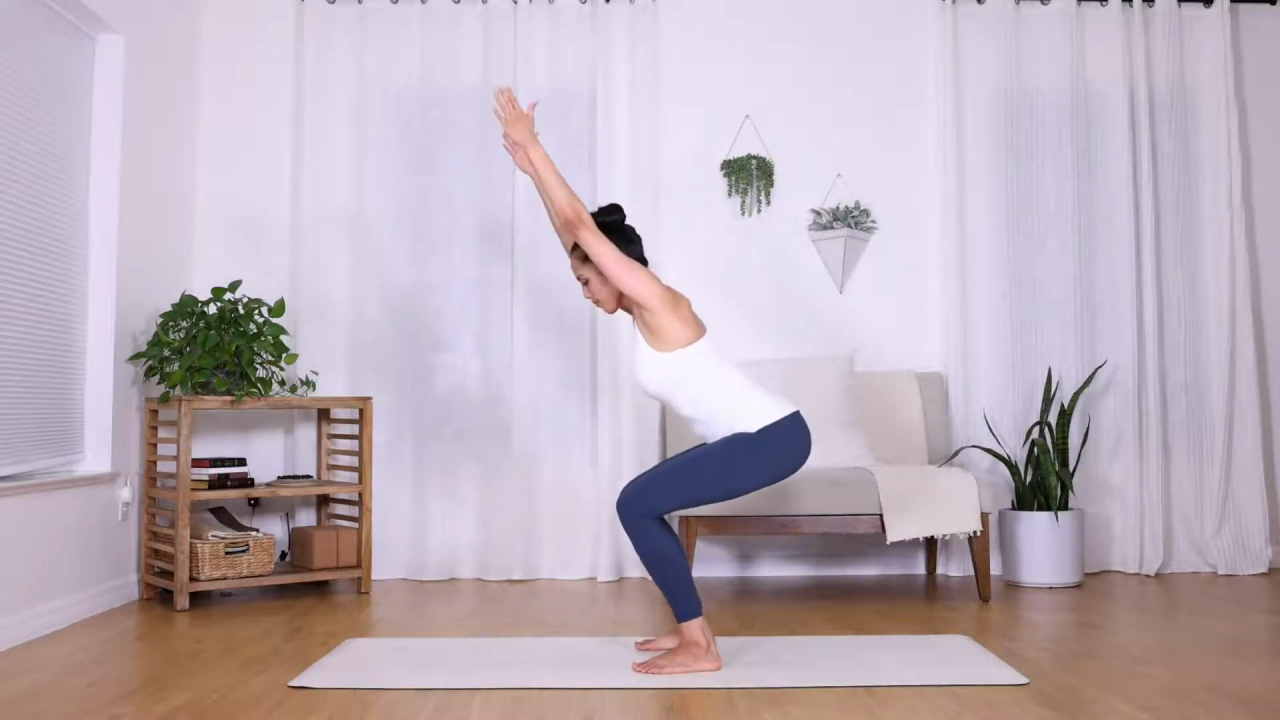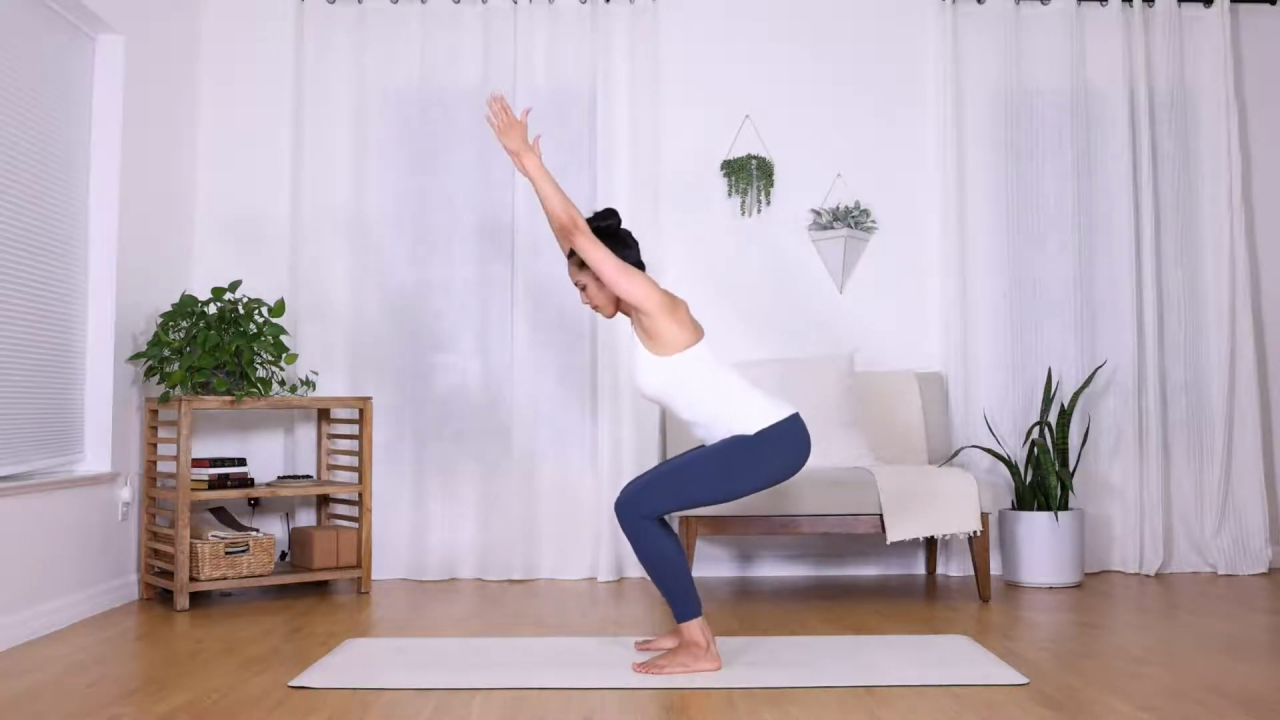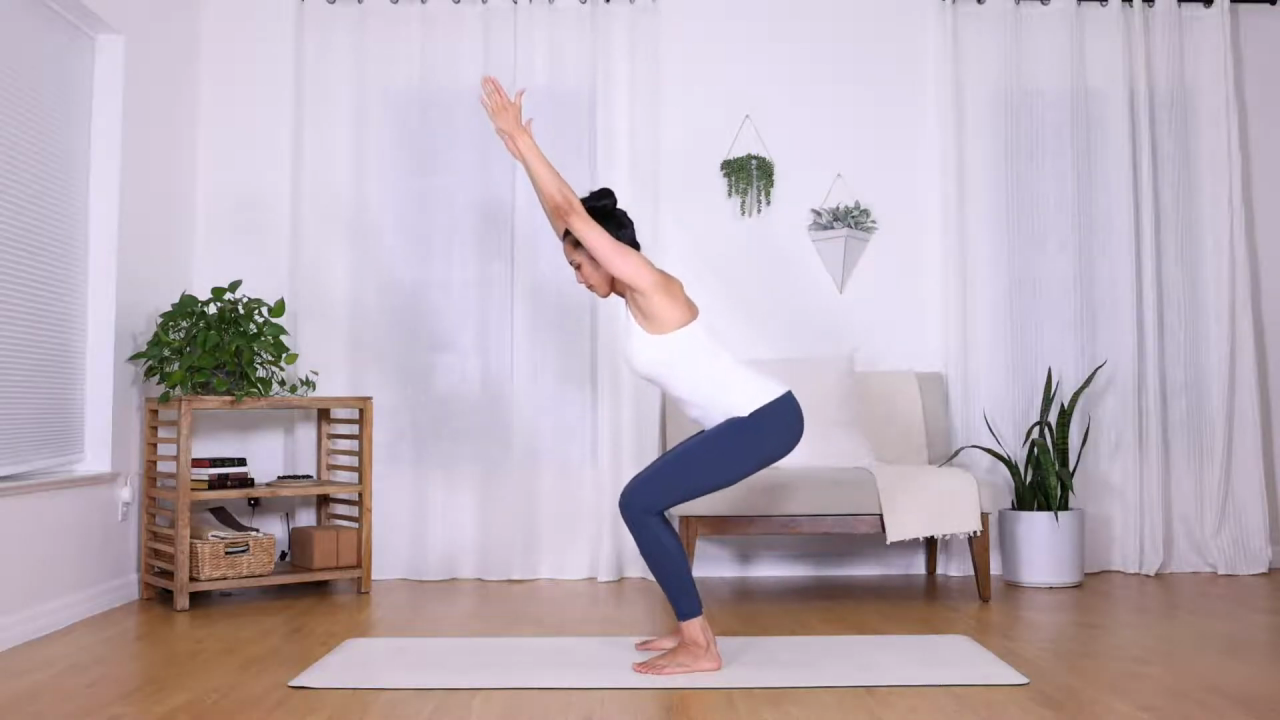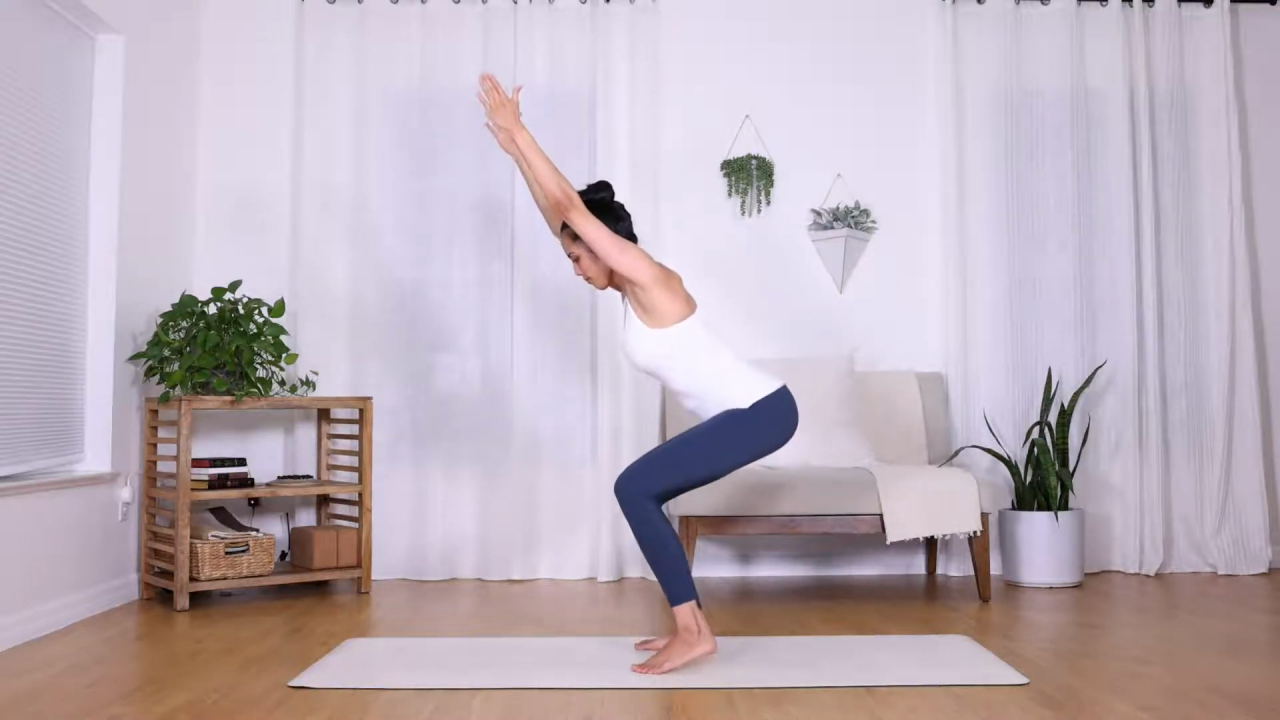
dt=0.4s
person 1, frame 1
left shoulder: (658, 303)
right shoulder: (646, 308)
left elbow: (582, 225)
right elbow: (574, 237)
left wrist: (532, 146)
right wrist: (532, 171)
left hip: (772, 439)
right hip: (761, 436)
left knee: (636, 505)
right knee: (642, 505)
left ankle: (699, 648)
right ankle: (692, 629)
person 1, frame 2
left shoulder: (655, 307)
right shoulder: (645, 313)
left elbow: (578, 233)
right elbow: (575, 241)
left wrist: (525, 156)
right wrist: (531, 170)
left hip: (771, 442)
right hip: (761, 437)
left knee: (634, 506)
right knee: (642, 505)
left ankle: (698, 647)
right ankle: (691, 630)
person 1, frame 3
left shoulder: (649, 285)
right shoulder: (638, 293)
left elbow: (572, 211)
right elbow: (566, 220)
left wrist: (518, 136)
right wrist: (522, 154)
left hip: (764, 420)
right hip: (753, 419)
left knee: (639, 503)
right knee: (645, 502)
left ankle: (699, 647)
right ankle: (691, 628)
person 1, frame 4
left shoulder: (649, 278)
right shoulder: (634, 288)
left elbow: (572, 207)
right elbow: (560, 215)
left wrist: (518, 131)
right wrist: (515, 152)
left hip: (760, 412)
right hip: (747, 413)
left knee: (634, 488)
right knee: (642, 494)
left ankle: (692, 631)
right ankle: (689, 623)
